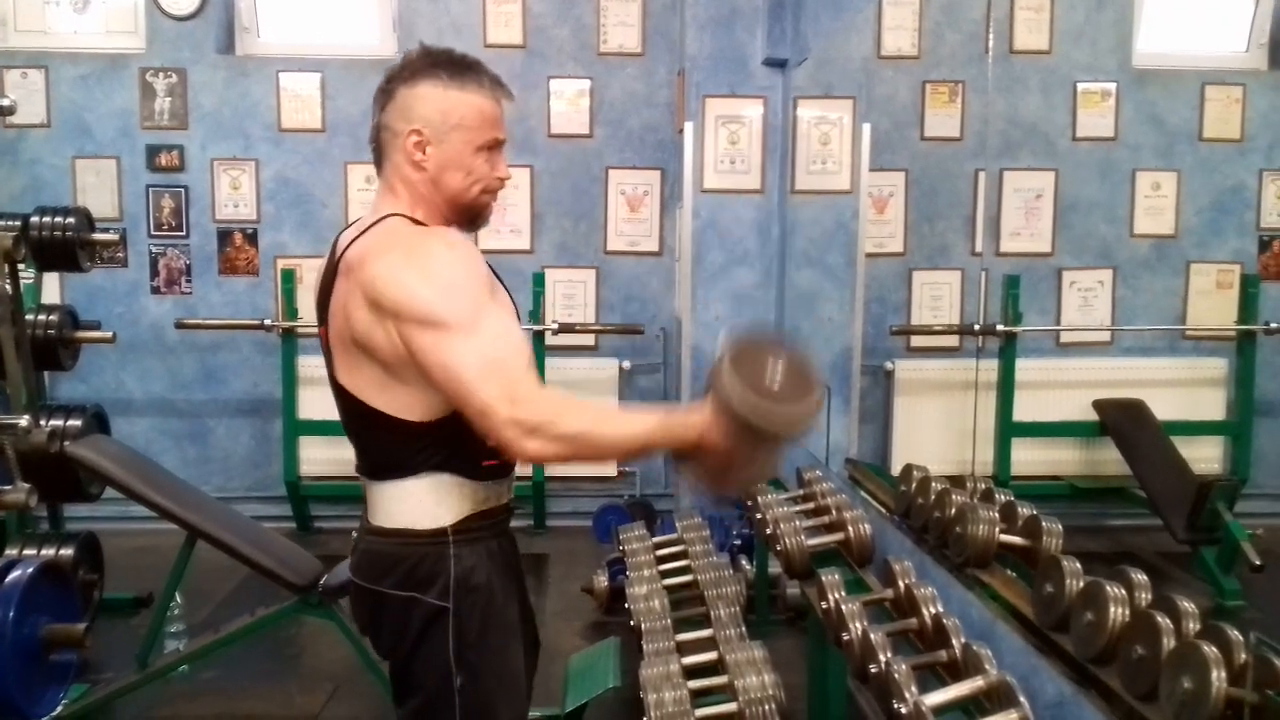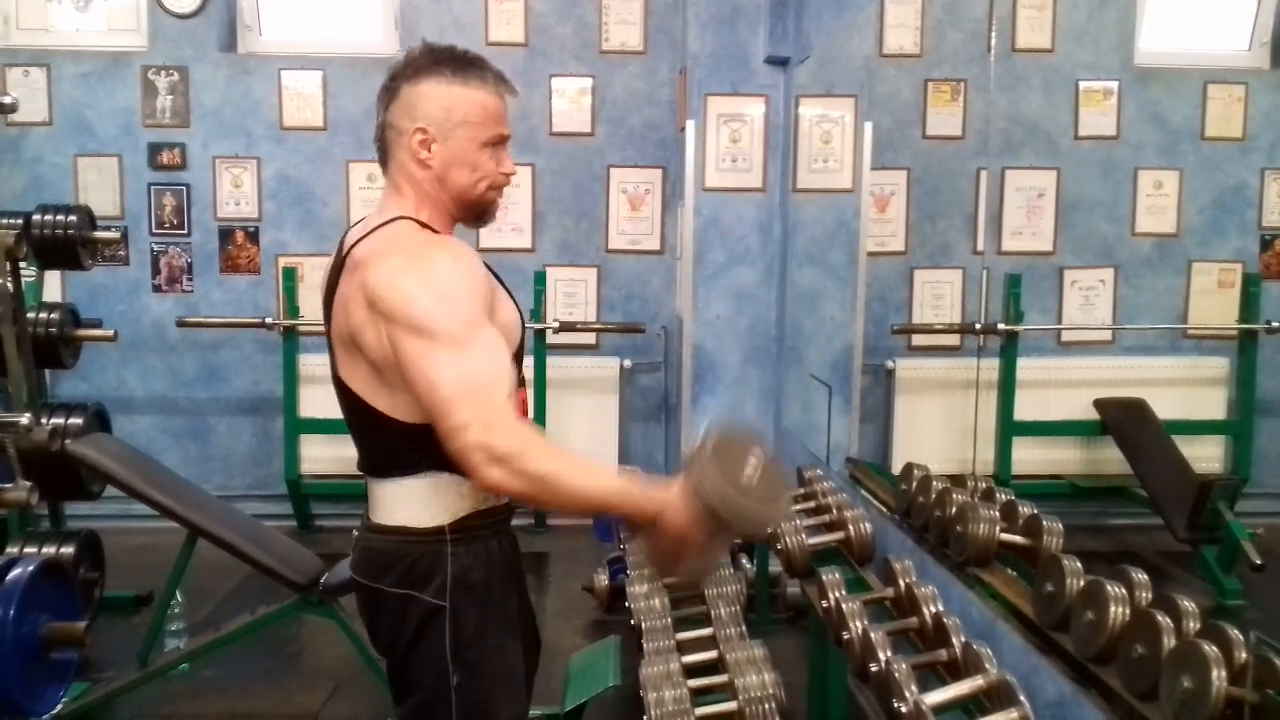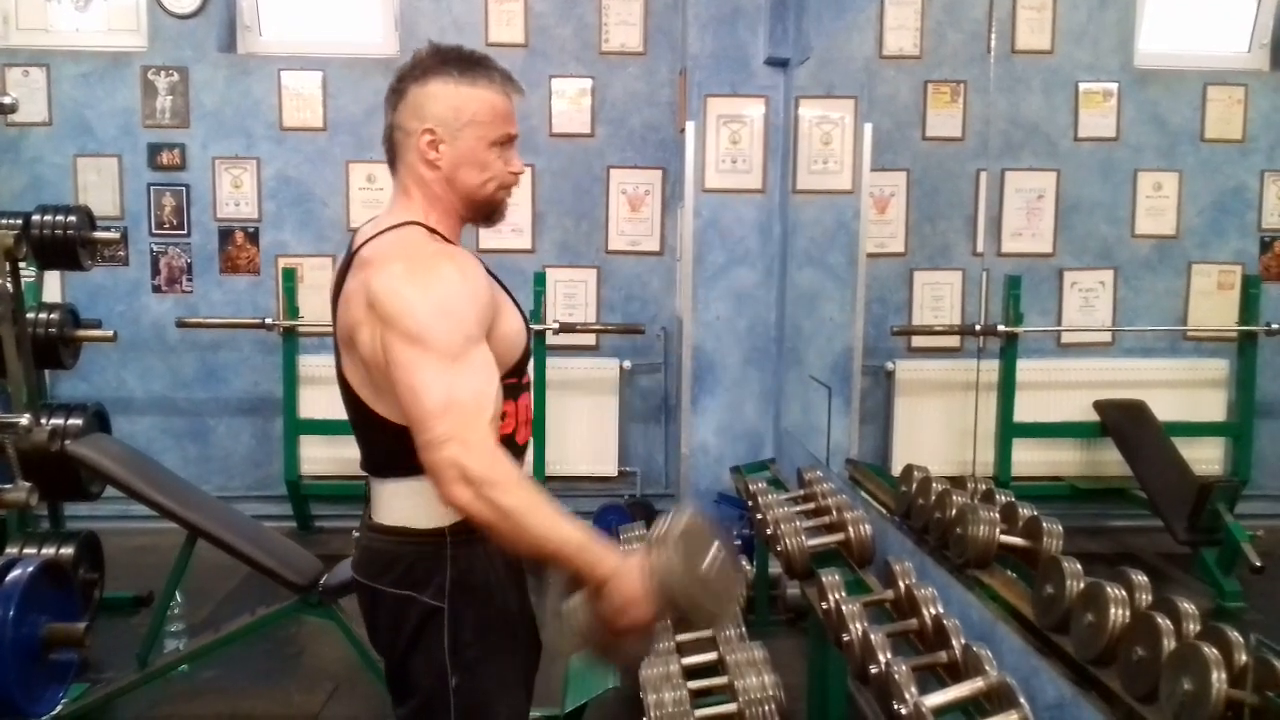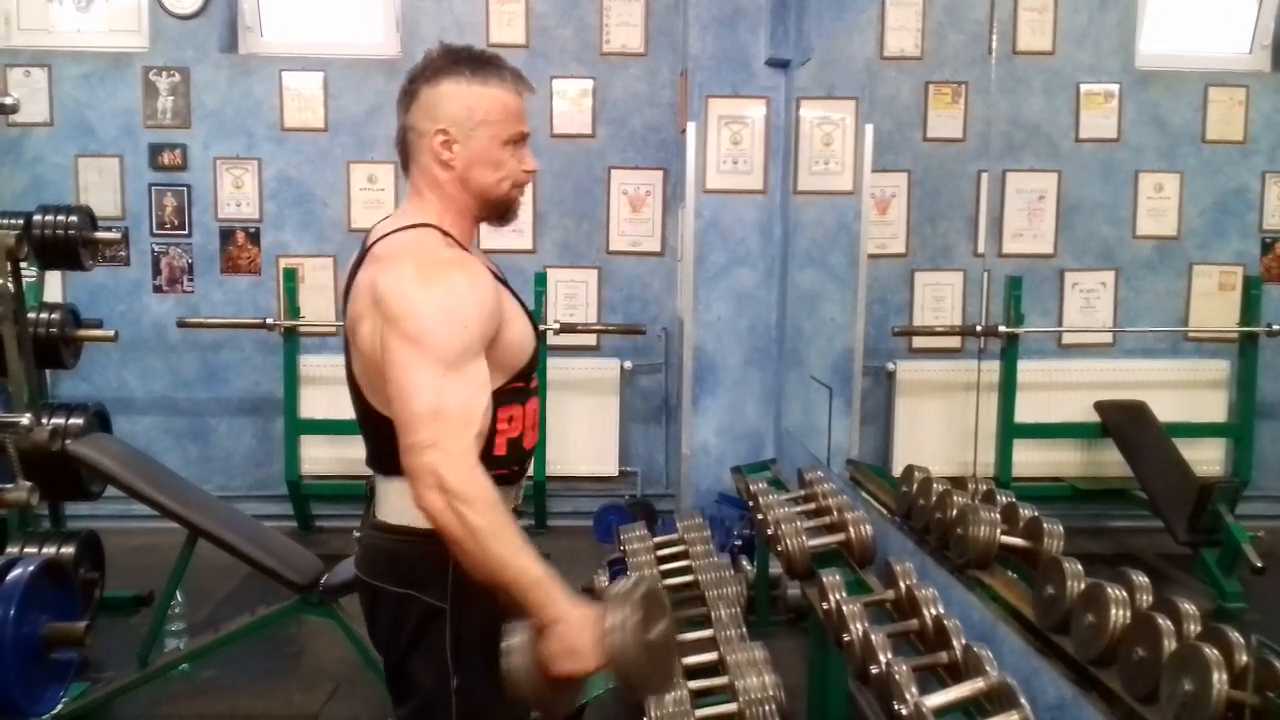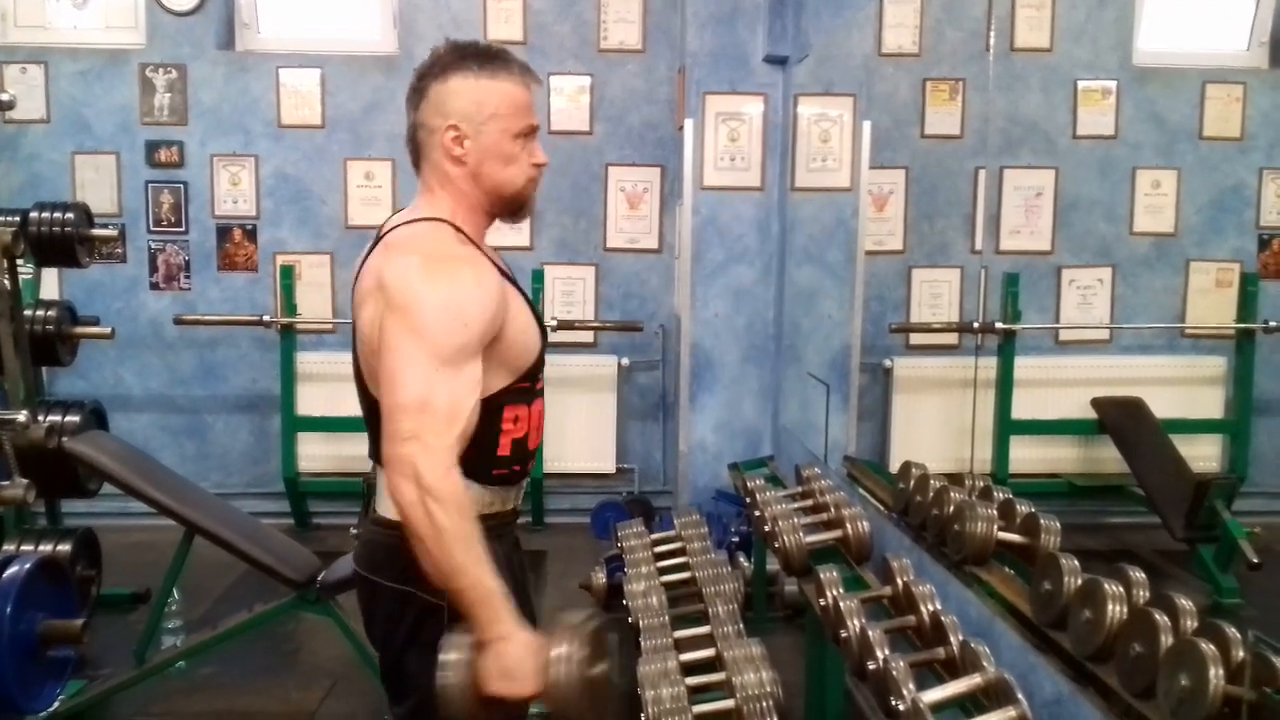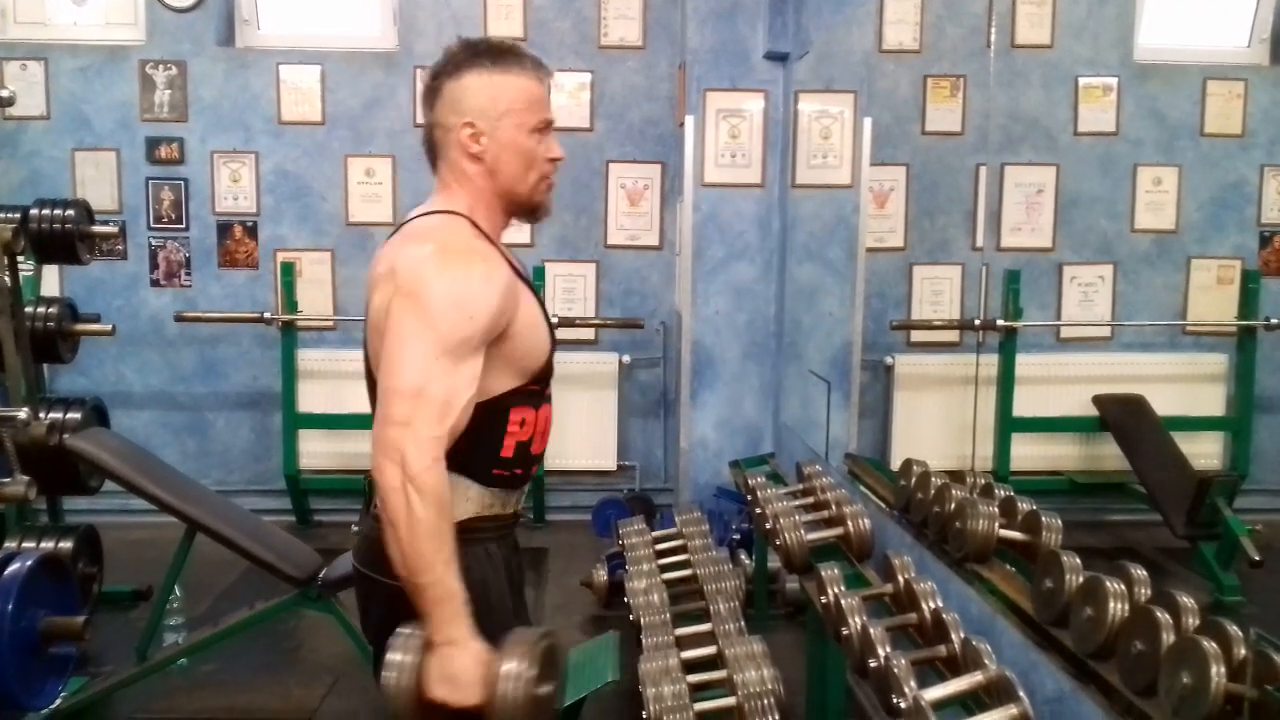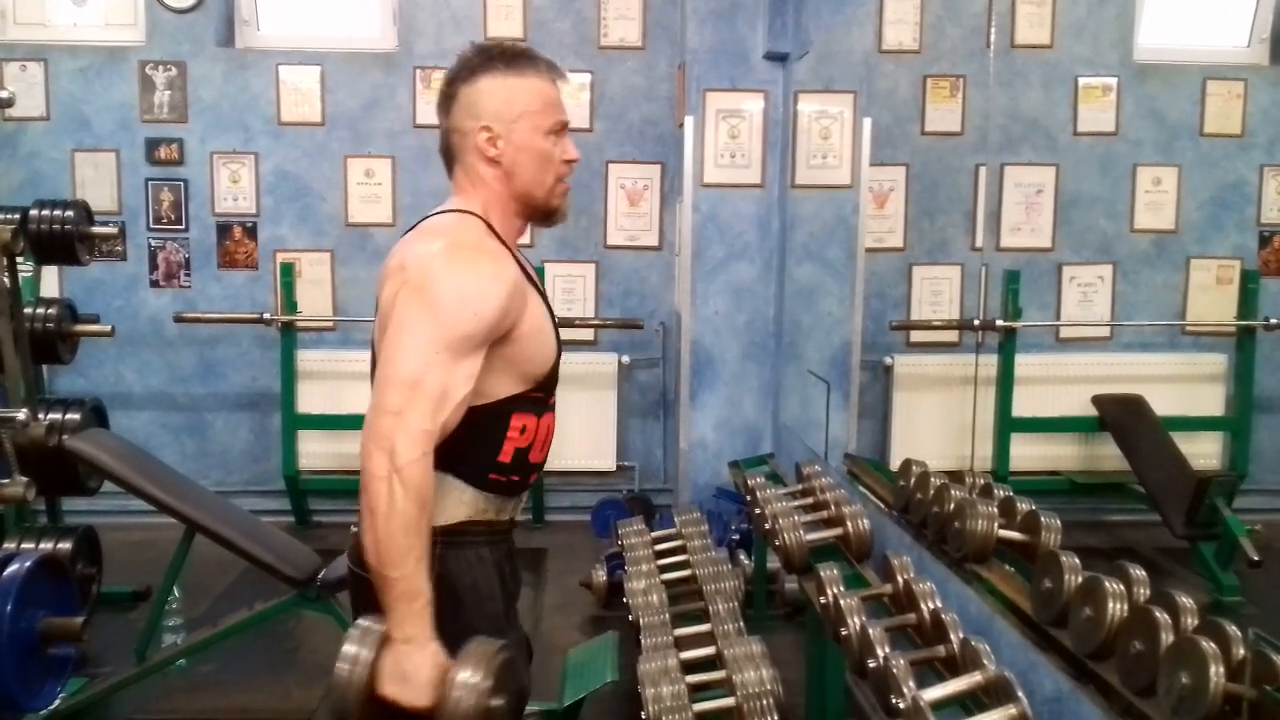
dt=0.1s
person 1, frame 1
left shoulder: (378, 249)
right shoulder: (414, 260)
right elbow: (528, 423)
right wrist: (689, 427)
left hip: (433, 551)
right hip: (441, 567)
person 1, frame 2
left shoulder: (386, 250)
right shoulder: (418, 265)
right elbow: (497, 452)
right wrist: (655, 502)
left hip: (441, 551)
right hip: (442, 565)
person 1, frame 3
left shoulder: (403, 253)
right shoulder: (421, 272)
right elbow: (468, 471)
right wrist: (609, 568)
left hip: (442, 553)
right hip: (441, 567)
person 1, frame 4
left shoulder: (414, 253)
right shoulder: (431, 276)
right elbow: (446, 481)
right wrist: (557, 610)
left hip: (443, 558)
right hip: (441, 571)
person 1, frame 5
left shoulder: (434, 250)
right shoulder: (439, 272)
right elbow: (423, 474)
right wrist: (503, 630)
left hip: (456, 550)
right hip: (435, 571)
person 1, frame 6
left shoulder: (451, 246)
right shoulder: (451, 264)
right elbow: (407, 462)
right wrist: (452, 633)
left hip: (463, 550)
right hip: (440, 565)
person 1, frame 7
left shoulder: (480, 255)
right shoulder: (462, 264)
right elbow: (396, 452)
right wrist: (411, 635)
left hip: (467, 553)
right hip: (436, 565)
